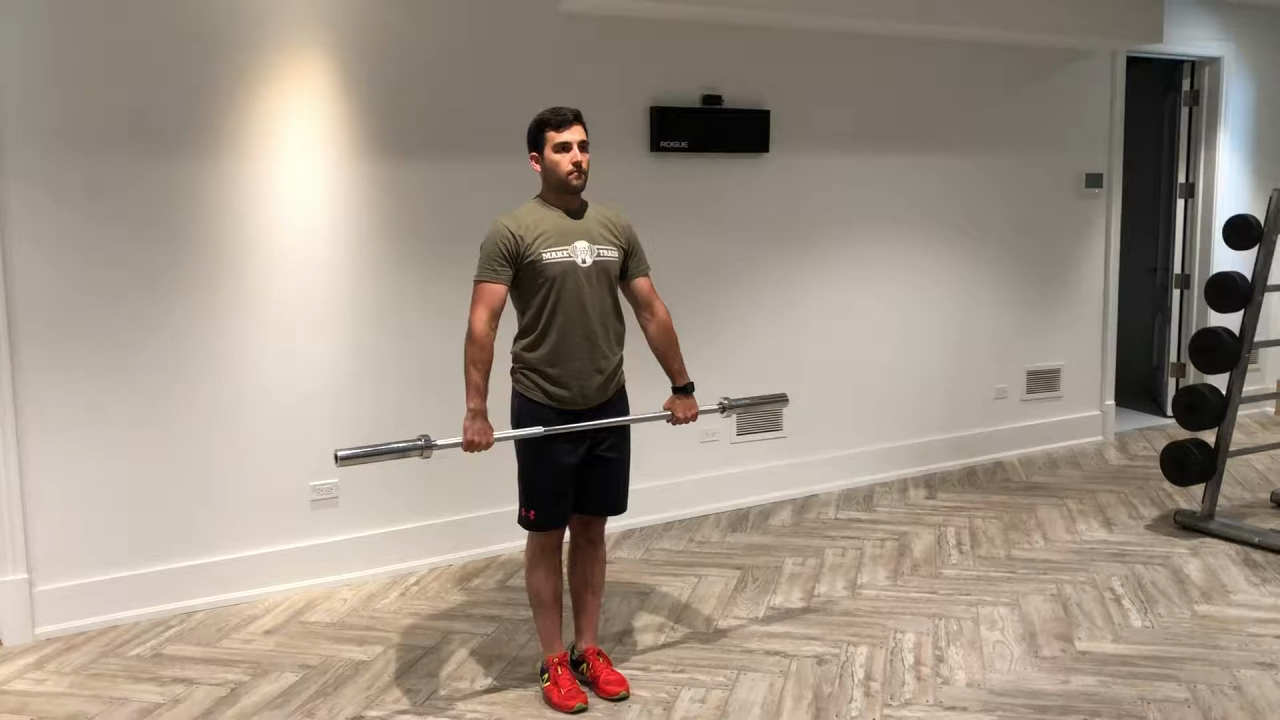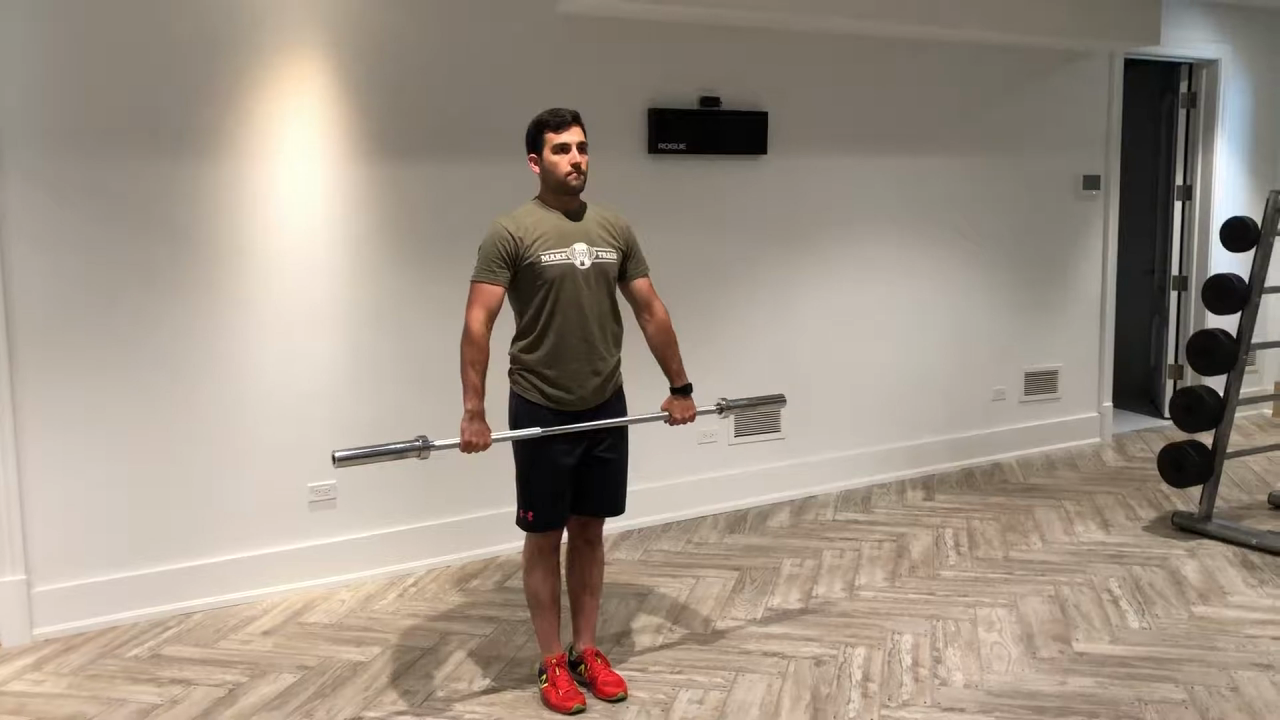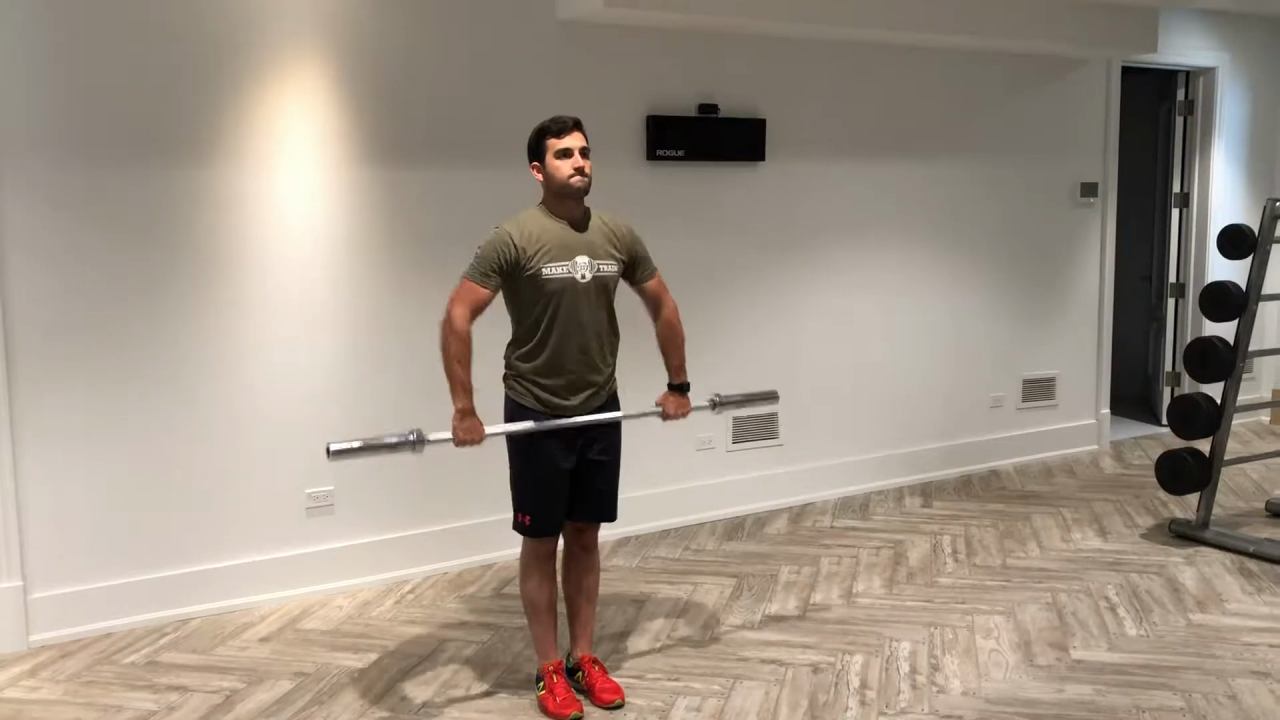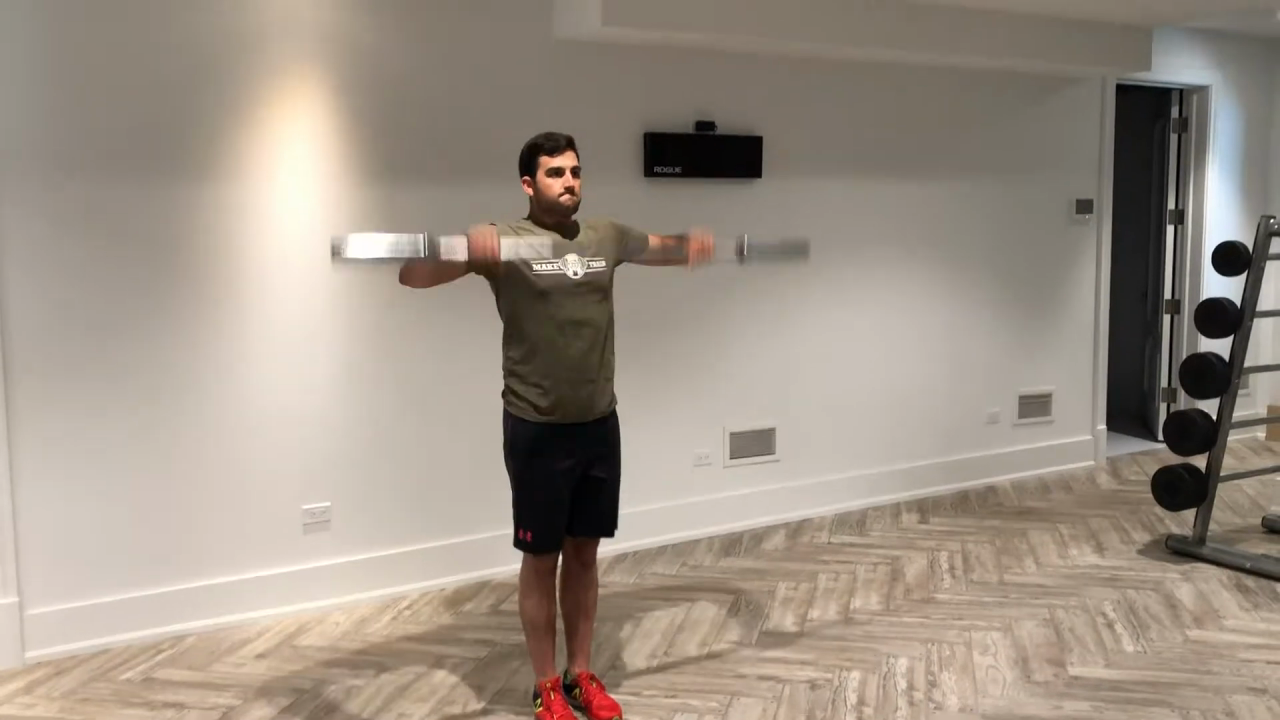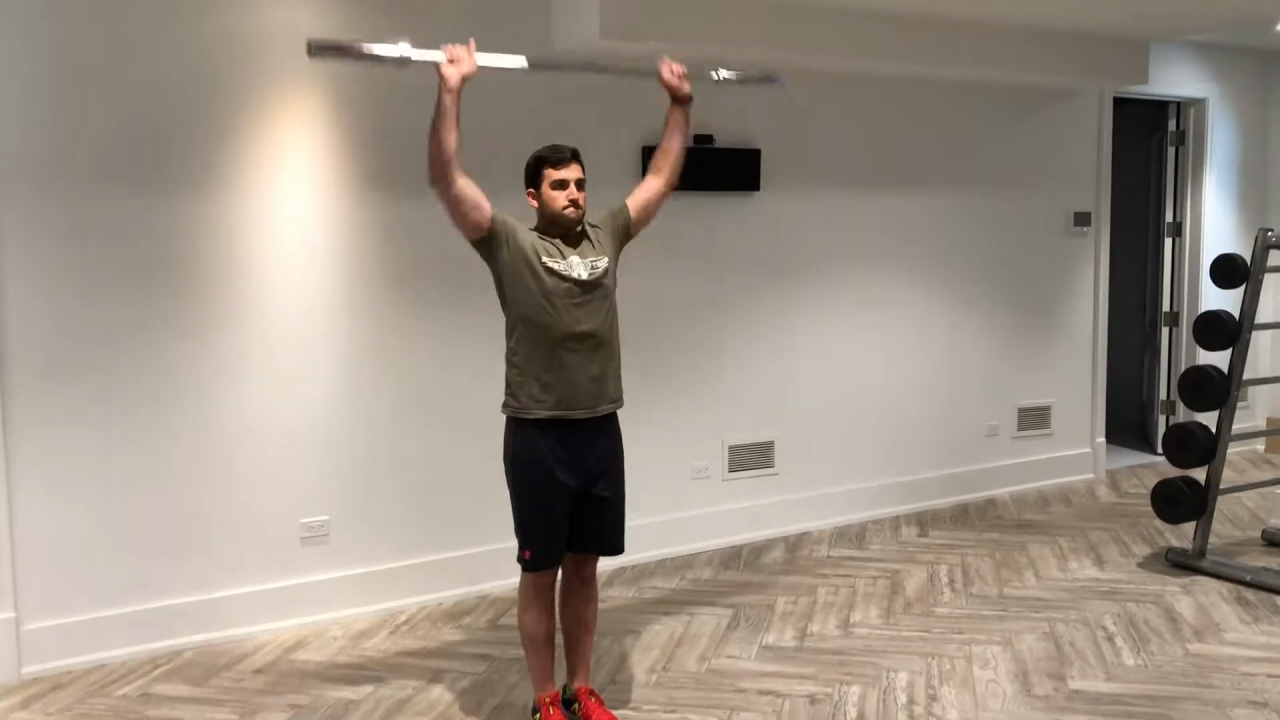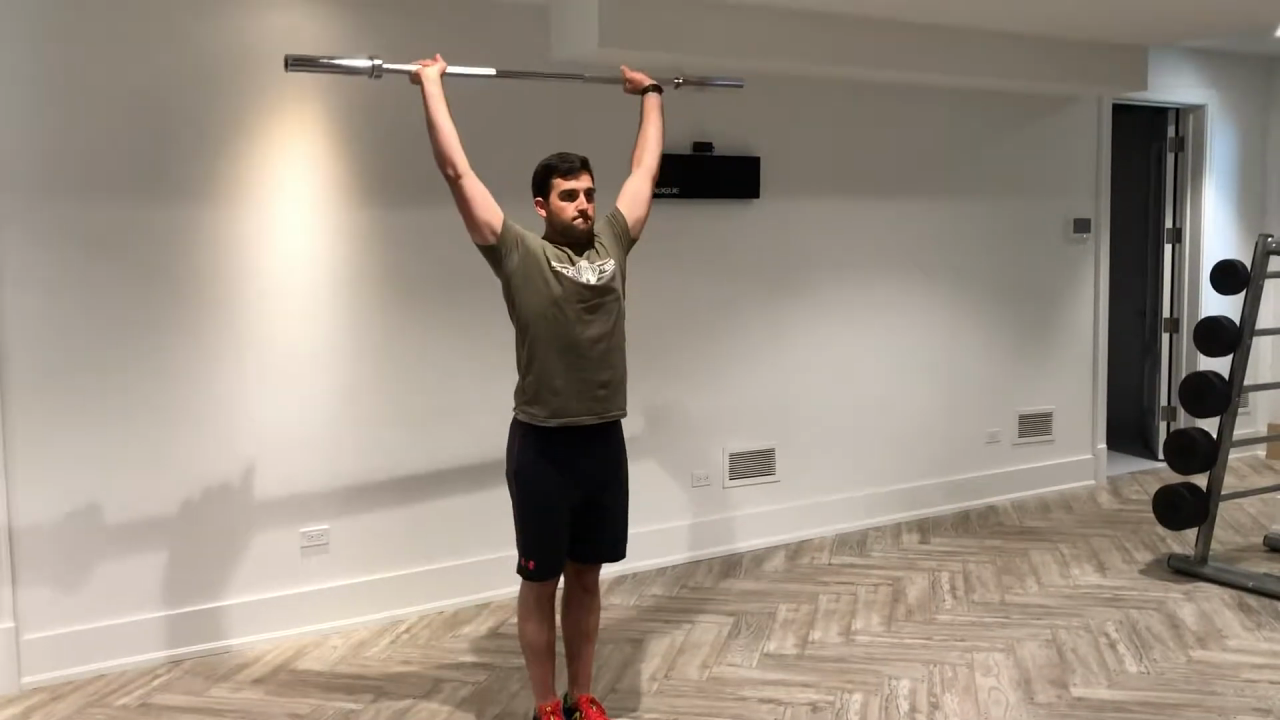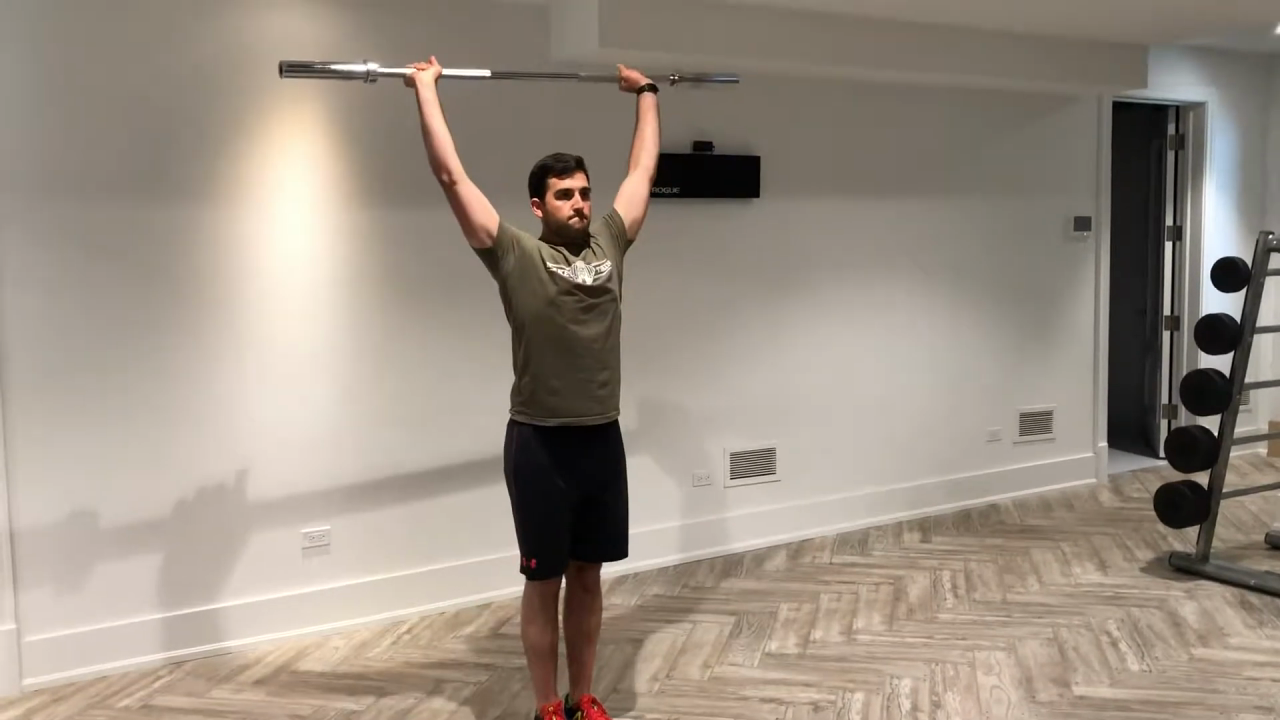
dt=0.3s
person 1, frame 1
left shoulder: (617, 226)
right shoulder: (512, 230)
left elbow: (651, 310)
right elbow: (483, 322)
left wrist: (681, 386)
right wrist: (476, 409)
left hip: (608, 405)
right hip: (544, 410)
left knee: (592, 529)
right knee: (547, 535)
left ankle: (589, 649)
right ankle: (554, 662)
person 1, frame 2
left shoulder: (615, 228)
right shoulder: (511, 232)
left elbow: (651, 311)
right elbow: (478, 323)
left wrist: (680, 387)
right wrist: (473, 410)
left hip: (606, 406)
right hip: (541, 410)
left knee: (590, 531)
right knee: (545, 536)
left ankle: (586, 650)
right ankle: (551, 662)
person 1, frame 3
left shoulder: (618, 234)
right shoulder: (514, 238)
left elbow: (663, 304)
right elbow: (456, 315)
left wrist: (676, 383)
right wrist: (465, 408)
left hip: (599, 412)
right hip: (536, 416)
left knee: (585, 534)
right knee: (541, 541)
left ankle: (584, 657)
right ankle: (548, 670)
person 1, frame 4
left shoulder: (607, 235)
right shoulder: (506, 241)
left elbow: (667, 248)
right elbow: (412, 272)
left wrist: (691, 244)
right wrist: (462, 250)
left hip: (599, 423)
right hip: (537, 428)
left knee: (584, 552)
right knee: (542, 558)
person 1, frame 5
left shoulder: (607, 234)
right shoulder: (509, 244)
left elbow: (664, 173)
right elbow: (445, 178)
left wrist: (679, 101)
right wrist: (450, 88)
left hip: (600, 432)
right hip: (538, 436)
left knee: (584, 568)
right knee: (540, 573)
person 1, frame 6
left shoulder: (612, 242)
right shoulder: (516, 252)
left elbow: (646, 168)
right elbow: (457, 170)
left wrist: (649, 93)
right wrist: (431, 83)
left hip: (604, 440)
right hip: (542, 446)
left knee: (586, 577)
right knee: (541, 582)
person 1, frame 7
left shoulder: (610, 241)
right shoulder: (514, 252)
left elbow: (642, 169)
right elbow: (450, 175)
left wrist: (644, 92)
right wrist: (425, 89)
left hip: (602, 439)
right hip: (540, 443)
left knee: (588, 576)
right knee: (545, 582)
